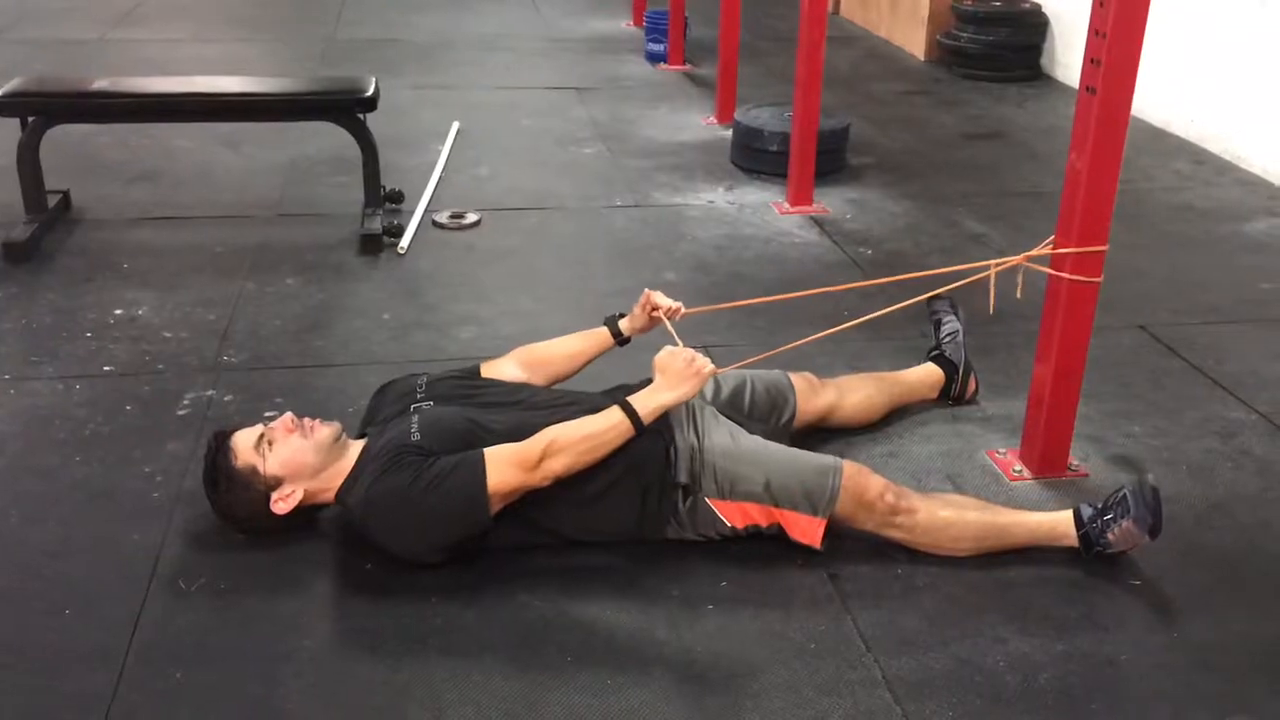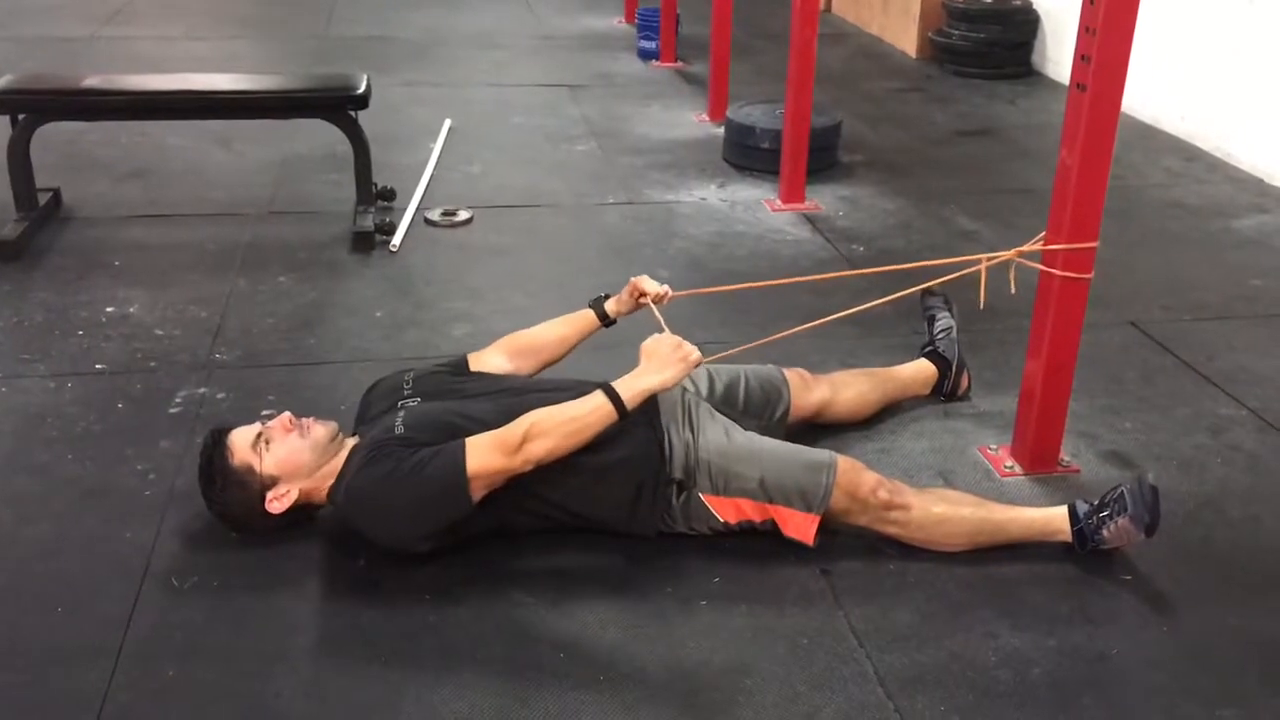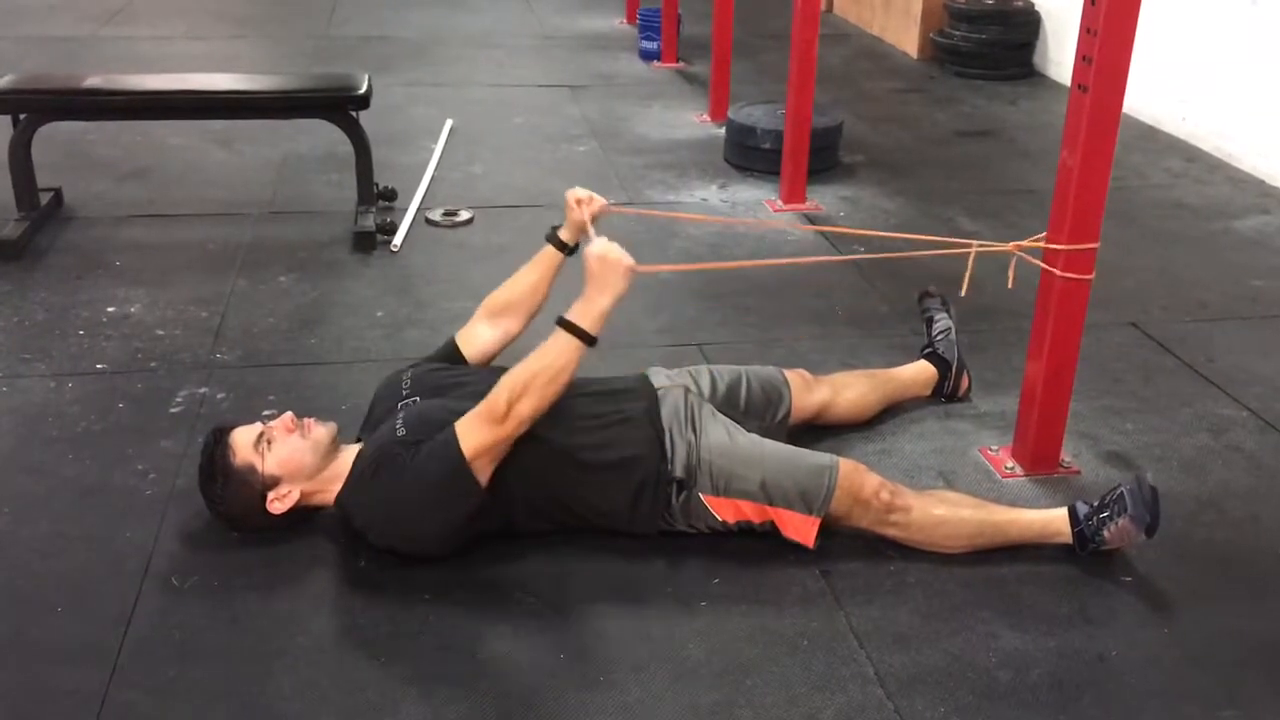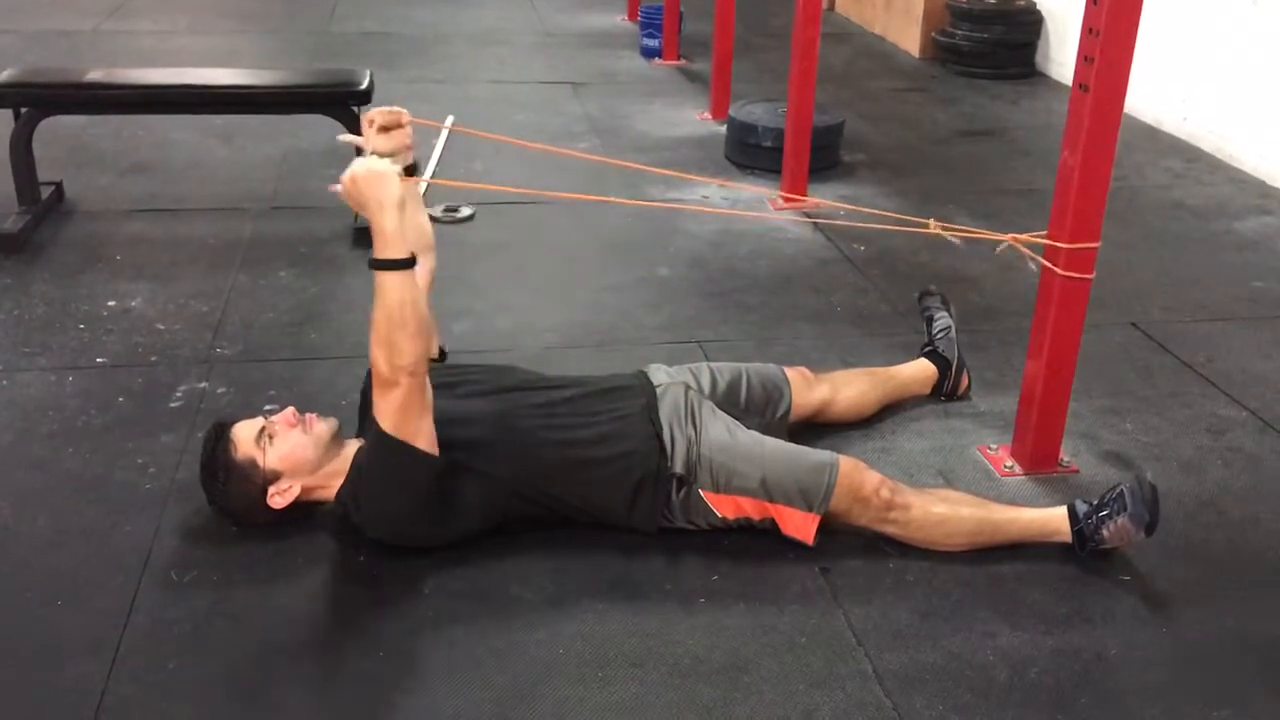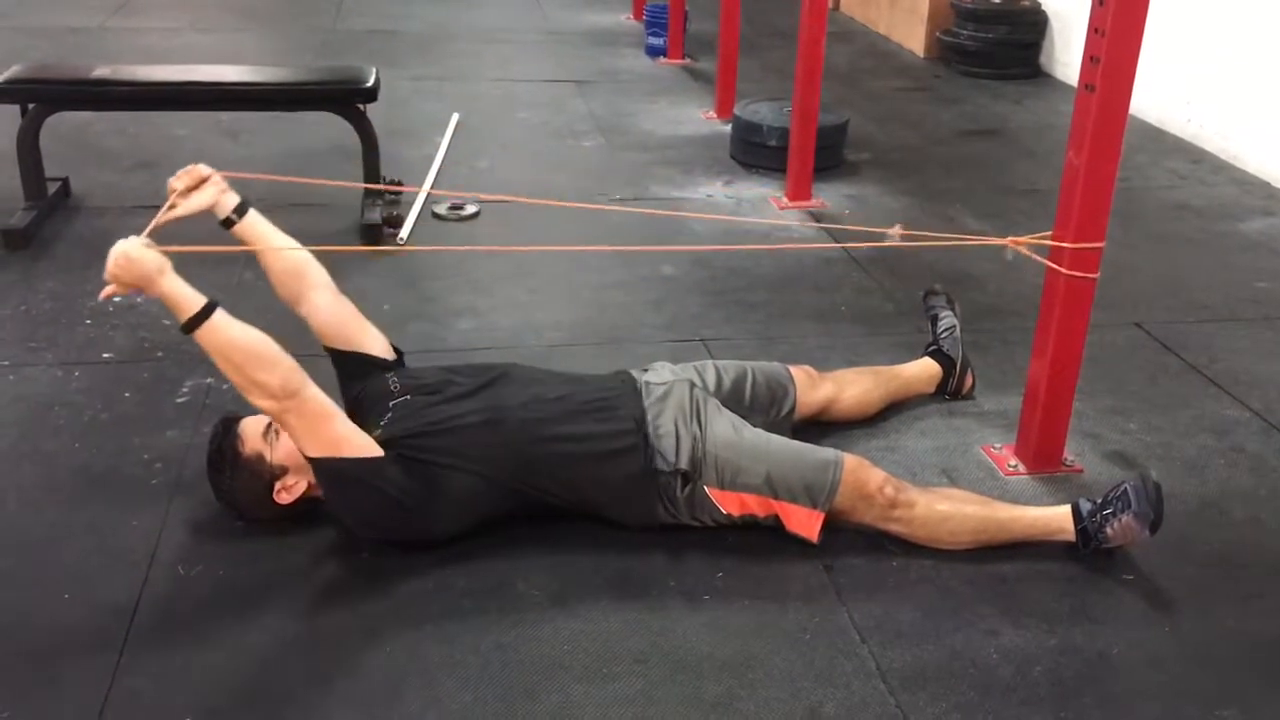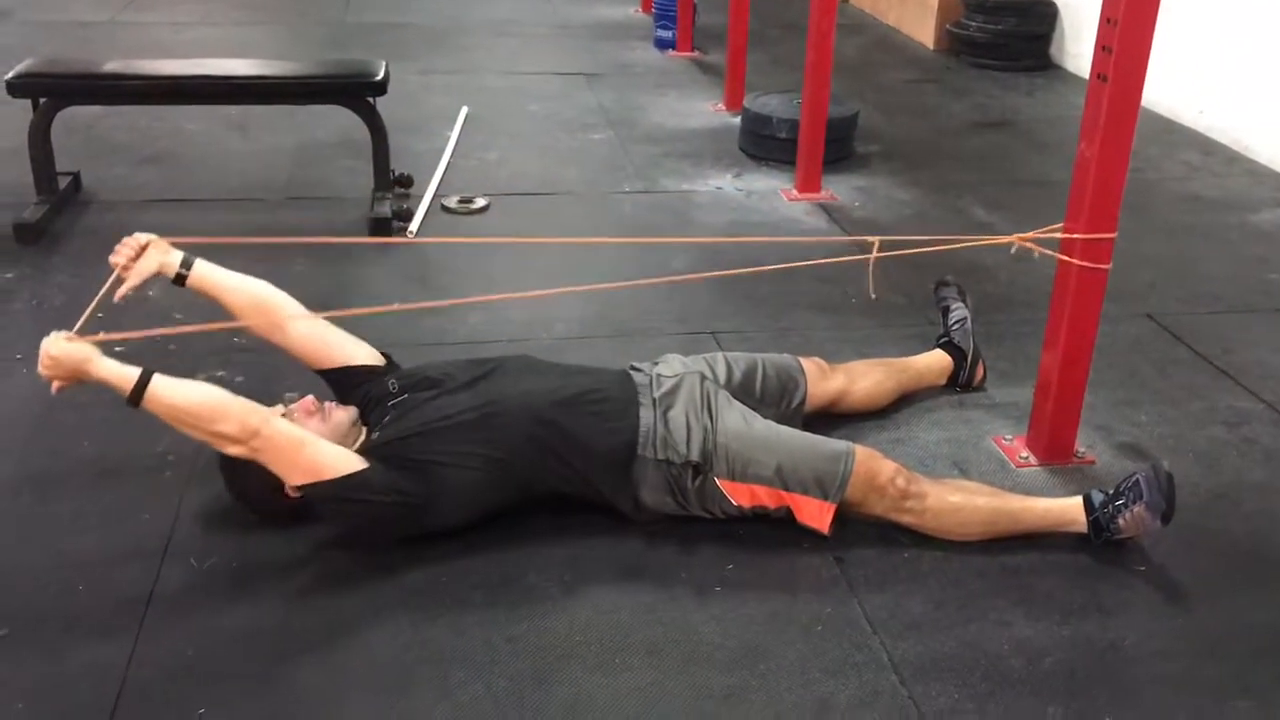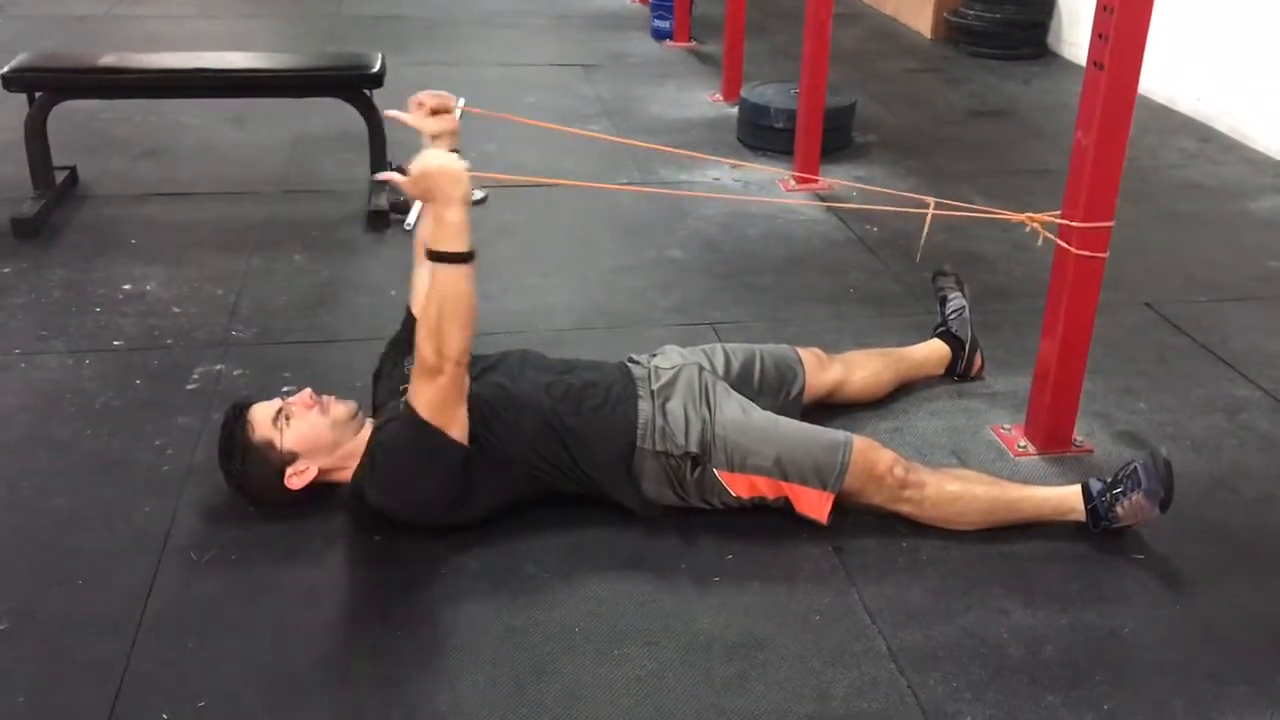
dt=0.7s
person 1, frame 1
left shoulder: (390, 406)
right shoulder: (396, 506)
left elbow: (517, 371)
right elbow: (538, 464)
left wrist: (623, 329)
right wrist: (657, 396)
left hip: (650, 413)
right hip: (671, 477)
left knee: (812, 393)
right knee: (880, 504)
left ankle: (939, 375)
right ankle: (1077, 531)
person 1, frame 2
left shoulder: (383, 402)
right shoulder: (383, 500)
left elbow: (502, 360)
right elbow: (521, 451)
left wrist: (608, 309)
right wrist: (639, 381)
left hip: (649, 407)
right hip: (663, 473)
left knee: (809, 388)
right knee: (875, 498)
left ankle: (934, 370)
right ankle: (1075, 526)
person 1, frame 3
left shoulder: (392, 403)
right shoulder: (393, 505)
left elbow: (493, 324)
right elbow: (507, 420)
left wrist: (565, 239)
right wrist: (596, 306)
left hip: (647, 398)
right hip: (667, 471)
left knee: (807, 390)
right knee: (874, 500)
left ankle: (935, 371)
right ankle: (1073, 527)
person 1, frame 4
left shoulder: (378, 422)
right shoulder: (388, 505)
left elbow: (415, 276)
right elbow: (399, 370)
left wrist: (395, 169)
right wrist: (384, 216)
left hip: (649, 395)
right hip: (664, 469)
left knee: (809, 386)
right knee: (876, 500)
left ankle: (935, 370)
right ankle: (1074, 524)
person 1, frame 5
left shoulder: (381, 402)
right shoulder: (379, 505)
left elbow: (316, 297)
right elbow: (289, 386)
left wrist: (229, 207)
right wrist: (170, 288)
left hip: (646, 393)
right hip: (661, 465)
left knee: (813, 388)
right knee: (878, 496)
left ankle: (937, 371)
right ankle: (1075, 524)
person 1, frame 6
left shoulder: (385, 402)
right shoulder: (382, 495)
left elbow: (288, 318)
right elbow: (250, 426)
left wrist: (177, 264)
right wrist: (107, 368)
left hip: (650, 388)
right hip: (662, 458)
left knee: (823, 379)
right knee: (887, 488)
left ankle: (948, 363)
right ankle: (1091, 513)
person 1, frame 7
left shoulder: (385, 394)
right shoulder: (405, 481)
left elbow: (432, 323)
right elbow: (444, 364)
left wrist: (436, 151)
right wrist: (444, 209)
left hip: (651, 378)
right hip: (667, 447)
left knee: (824, 369)
right knee: (892, 480)
left ankle: (948, 351)
right ankle: (1090, 503)
